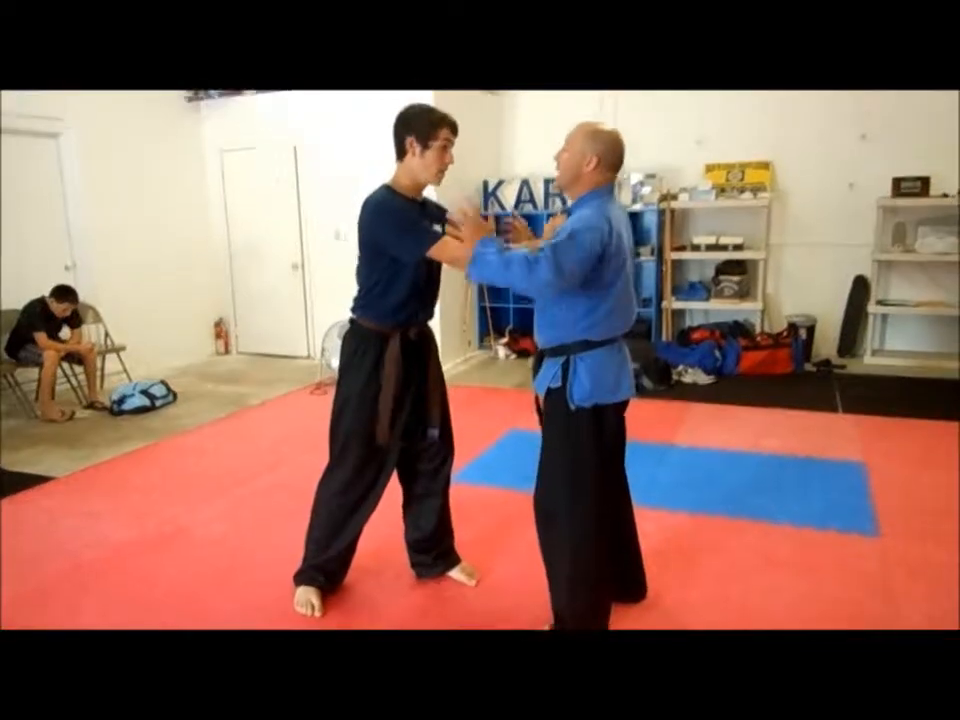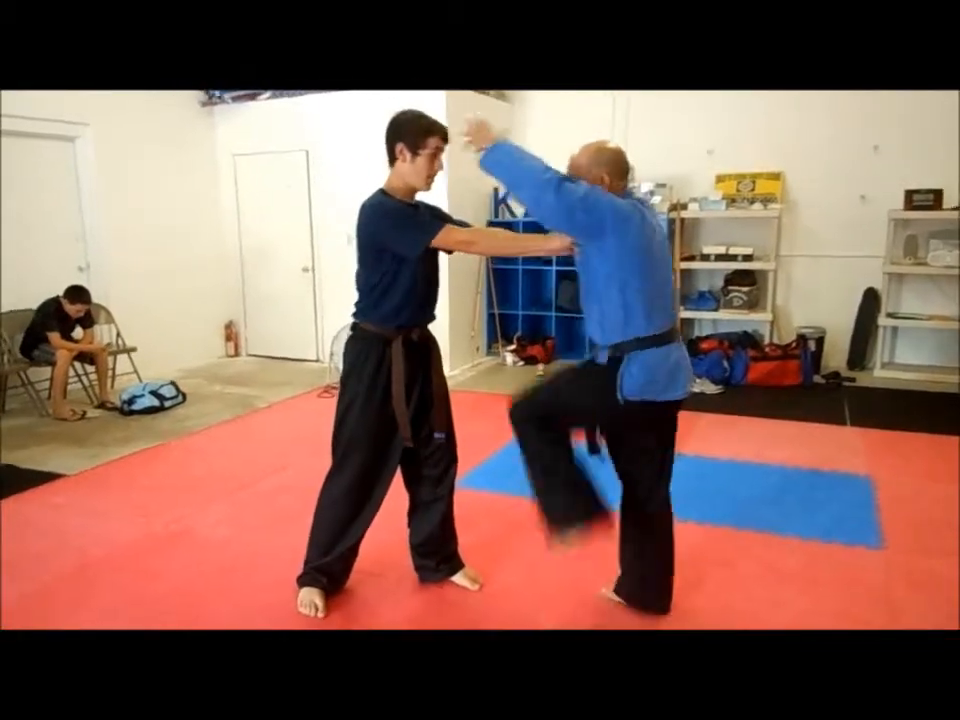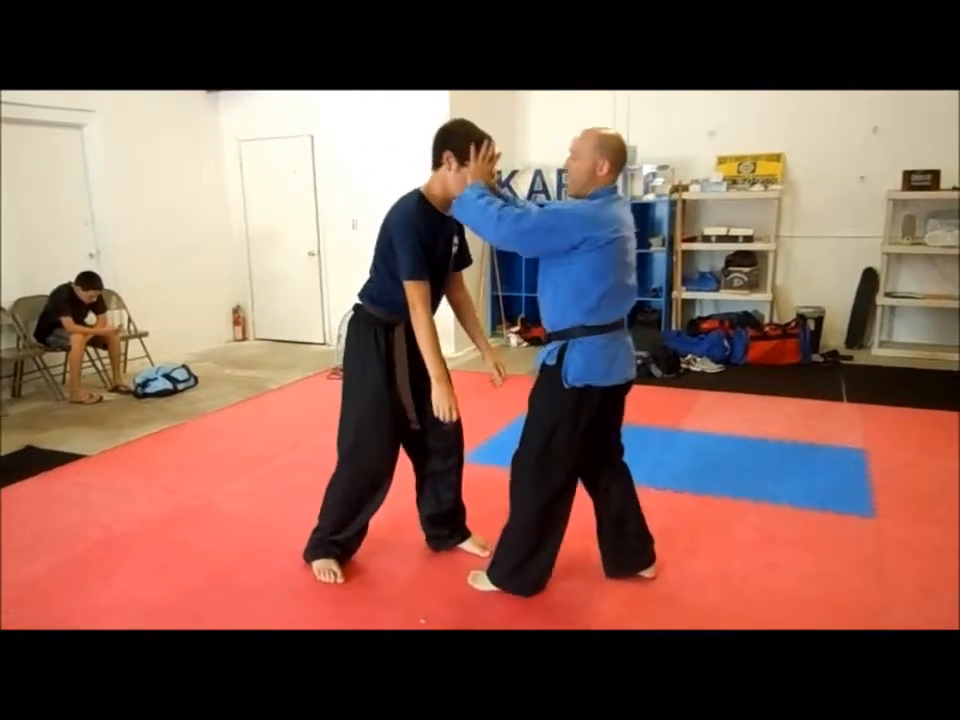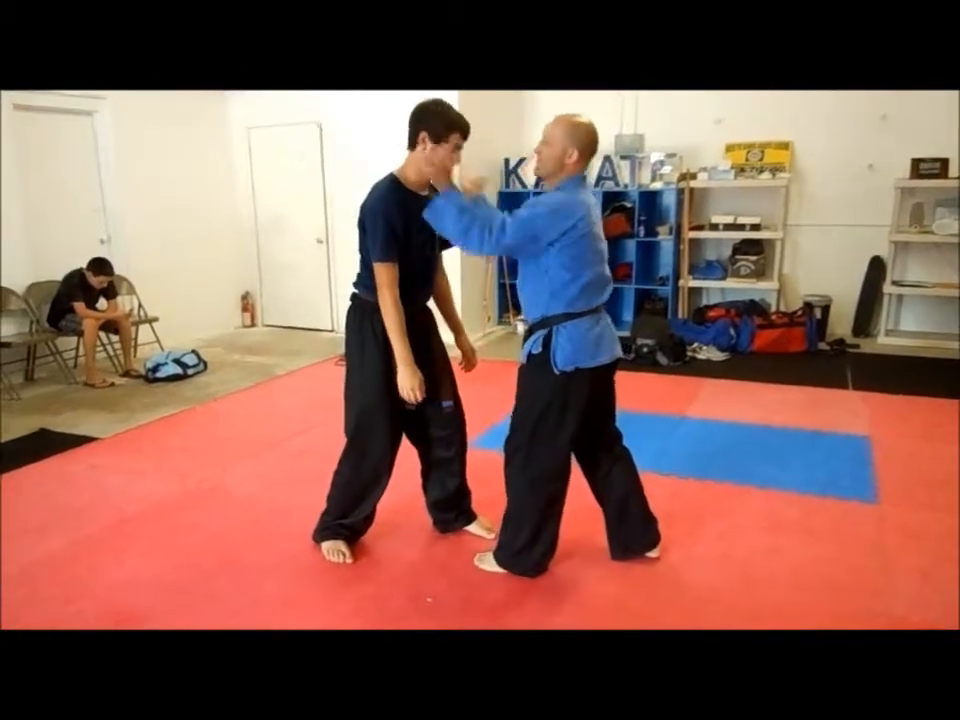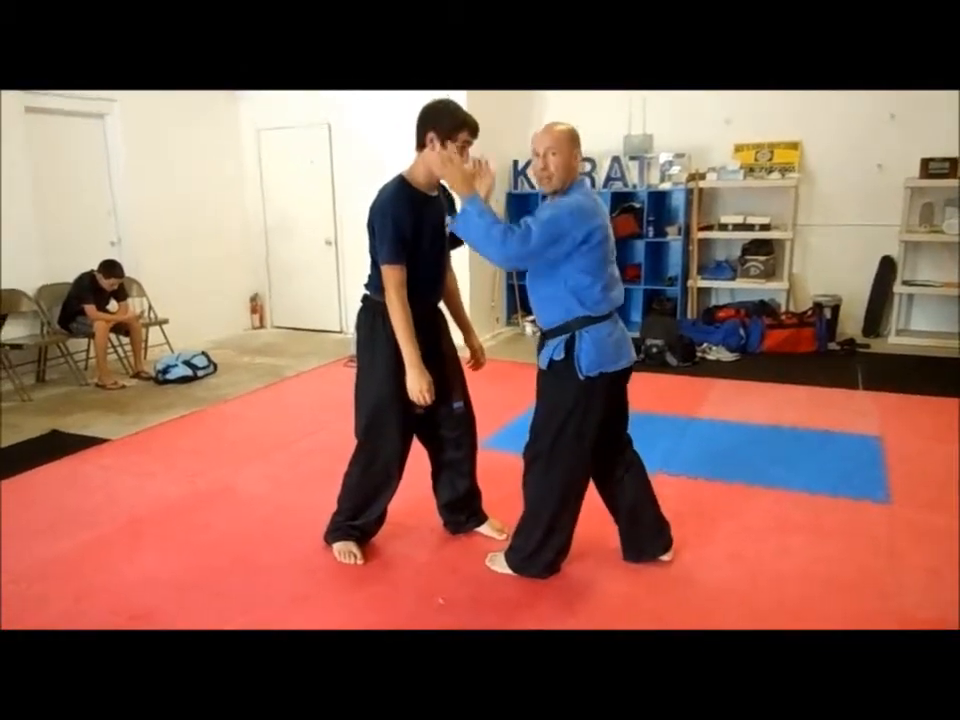
dt=1s
person 1, frame 1
left shoulder: (431, 211)
right shoulder: (383, 208)
left elbow: (472, 251)
right elbow: (460, 256)
left hip: (416, 345)
right hip: (374, 350)
left knee: (430, 454)
right knee: (356, 465)
left ankle: (434, 554)
right ankle: (317, 573)
person 1, frame 2
left shoulder: (424, 214)
right shoulder: (380, 212)
left elbow: (475, 238)
right elbow: (468, 241)
left wrist: (547, 243)
right wrist: (551, 244)
left hip: (418, 349)
right hip: (377, 353)
left knee: (434, 459)
right knee: (358, 468)
left ankle: (437, 560)
right ankle: (319, 575)
person 1, frame 3
left shoulder: (450, 218)
right shoulder: (409, 217)
left elbow: (455, 290)
right elbow: (419, 305)
left wrist: (486, 350)
right wrist: (439, 381)
left hip: (412, 338)
right hip: (377, 338)
left knee: (442, 439)
right knee: (369, 450)
left ankle: (447, 529)
right ankle: (327, 546)
person 1, frame 4
left shoulder: (433, 199)
right shoulder: (384, 201)
right elbow: (386, 290)
left wrist: (460, 334)
right wrist: (405, 364)
left hip: (418, 319)
right hip: (376, 326)
left knee: (445, 423)
right knee: (374, 435)
left ankle: (453, 512)
right ankle: (336, 528)
person 1, frame 5
left shoulder: (443, 199)
right shoulder: (393, 203)
right elbow: (394, 291)
left wrist: (468, 333)
right wrist: (413, 366)
left hip: (429, 320)
right hip: (386, 327)
left knee: (455, 423)
right knee: (385, 436)
left ankle: (463, 512)
right ankle: (347, 529)
person 2, frame 1
left shoulder: (589, 222)
right shoulder: (606, 215)
left elbow: (545, 276)
left wrist: (483, 248)
right wrist: (534, 247)
left hip: (579, 375)
right hip: (601, 368)
left knee: (565, 500)
right knee: (603, 483)
left ankle: (579, 618)
right ankle: (622, 580)
person 2, frame 2
left shoulder: (614, 215)
right shoulder: (636, 216)
left elbow: (551, 192)
left wrist: (492, 146)
left hip: (630, 371)
right hip: (663, 369)
left knee: (531, 413)
right knee: (645, 481)
left ankle: (577, 509)
right ankle: (646, 588)
person 2, frame 3
left shoulder: (587, 217)
right shoulder: (609, 212)
left elbow: (511, 229)
right elbow: (541, 227)
left wrist: (476, 186)
right wrist: (489, 190)
left hip: (578, 359)
right hip: (606, 356)
left knee: (539, 470)
right knee: (602, 462)
left ankle: (513, 573)
right ankle: (632, 556)
person 2, frame 4
left shoulder: (557, 208)
right shoulder: (574, 201)
left elbow: (489, 237)
right elbow: (514, 233)
left wrist: (443, 191)
right wrist: (469, 198)
left hip: (562, 346)
right hip: (590, 340)
left knee: (533, 455)
right knee: (601, 444)
left ankle: (520, 555)
right ankle: (638, 536)
person 2, frame 5
left shoulder: (574, 210)
right shoulder: (568, 205)
left elbow: (510, 247)
right elbow: (525, 245)
left wrist: (467, 196)
right wrist: (481, 200)
left hip: (580, 351)
right hip: (600, 346)
left knee: (552, 459)
right knee: (610, 450)
left ankle: (531, 556)
right ankle: (650, 539)
